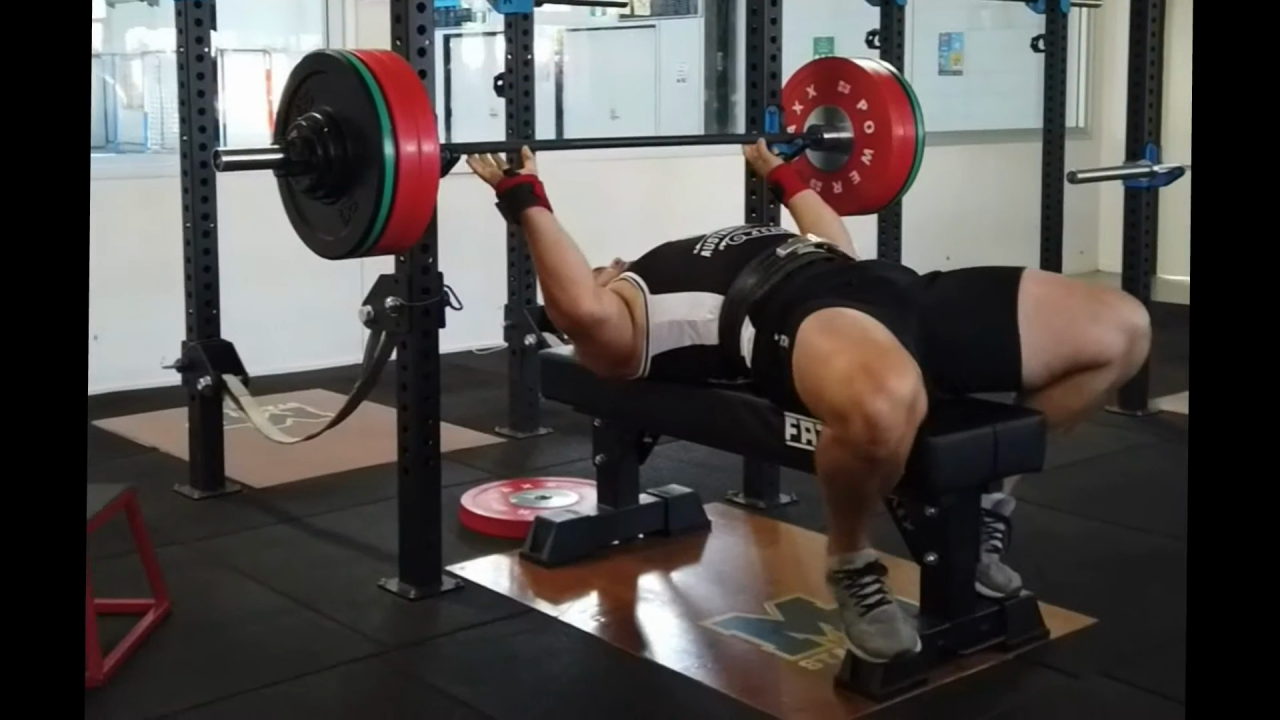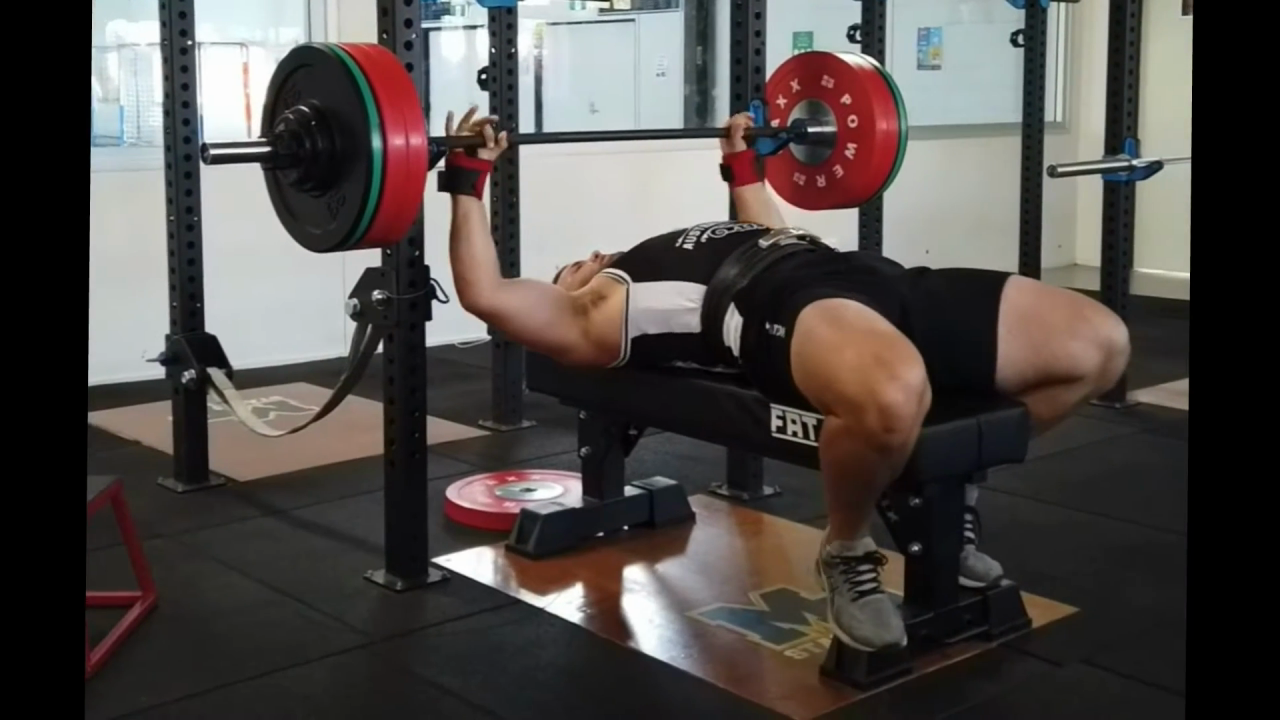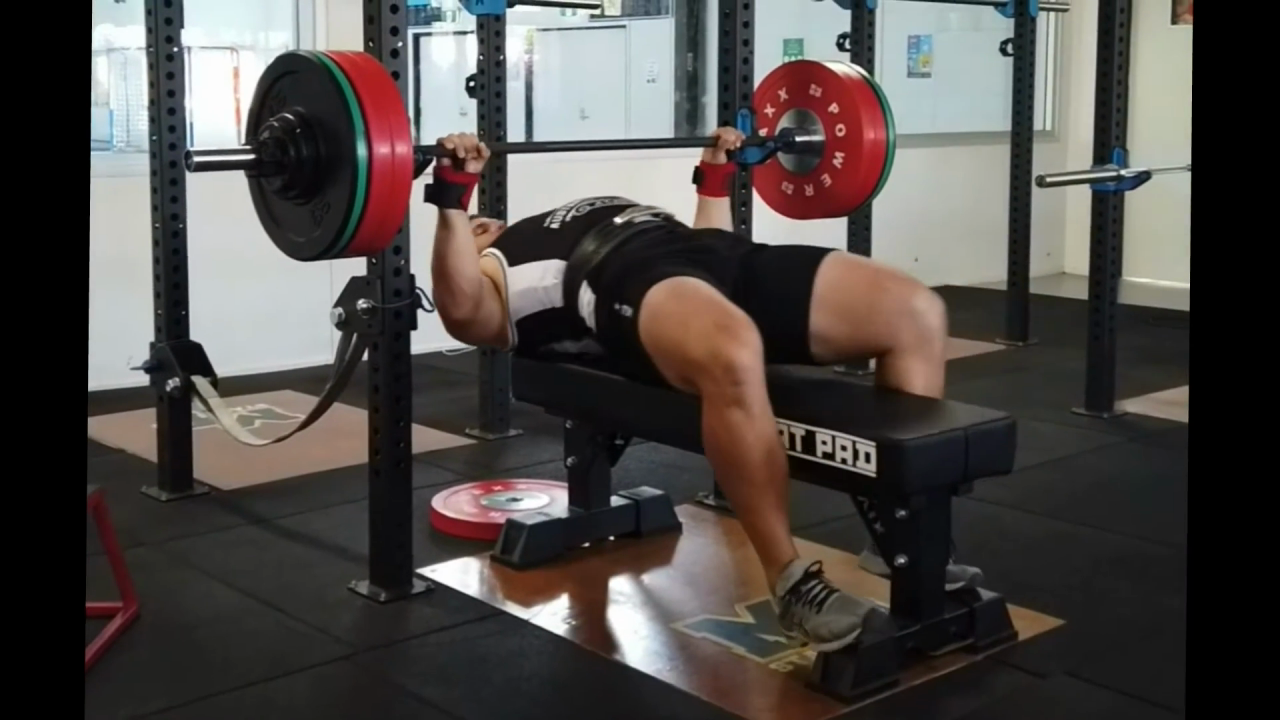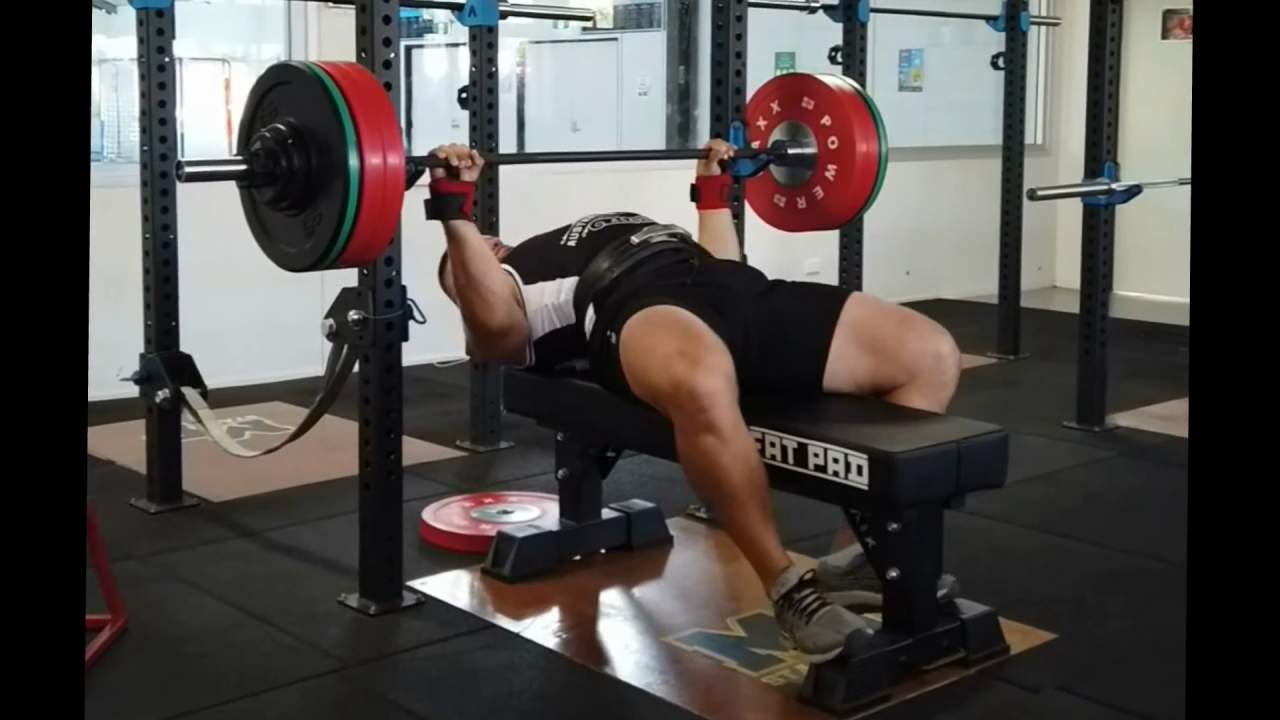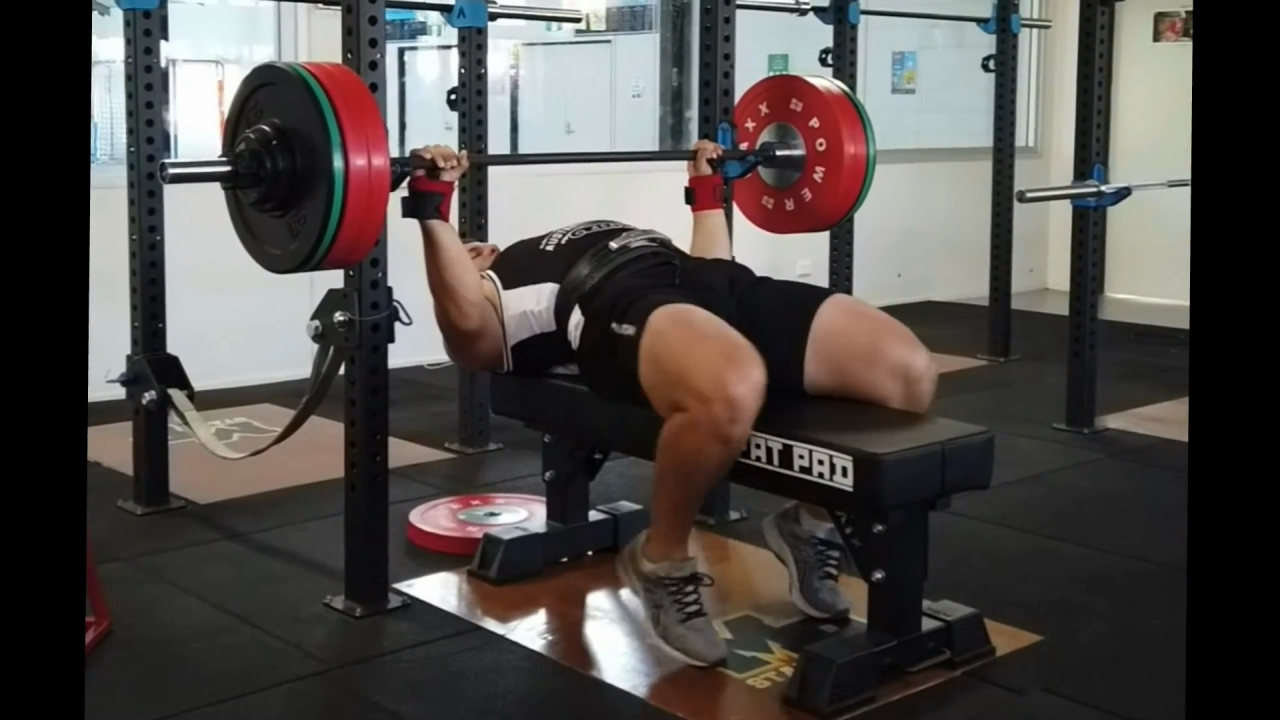
dt=1s
person 1, frame 1
left shoulder: (696, 275)
right shoulder: (616, 331)
left elbow: (837, 248)
right elbow: (579, 308)
left wrist: (779, 173)
right wrist: (524, 198)
left knee: (1120, 328)
right knee: (883, 406)
left ankle: (982, 491)
right ankle: (848, 562)
person 1, frame 2
left shoulder: (653, 271)
right shoulder: (590, 322)
left elbow: (763, 239)
right elbow: (486, 295)
left wrist: (740, 163)
right wrist: (468, 179)
left knee: (1100, 345)
right knee: (893, 397)
right ankle: (846, 552)
person 1, frame 3
right shoulder: (490, 278)
right elbow: (461, 308)
left wrist: (715, 176)
right wrist: (450, 198)
left knee: (916, 310)
right knee: (732, 358)
right ankle: (792, 583)
person 1, frame 4
right shoulder: (506, 286)
left elbow: (722, 267)
right elbow: (492, 317)
left wrist: (712, 190)
right wrist: (453, 211)
left hip: (737, 293)
left knee: (930, 354)
right knee: (701, 385)
left ankle: (862, 557)
right ankle: (789, 586)
person 1, frame 5
right shoulder: (486, 308)
left elbow: (707, 268)
right elbow: (464, 319)
left wrist: (706, 190)
right wrist: (432, 210)
left knee: (906, 371)
right knee: (731, 391)
left ankle: (813, 526)
right ankle: (660, 560)
